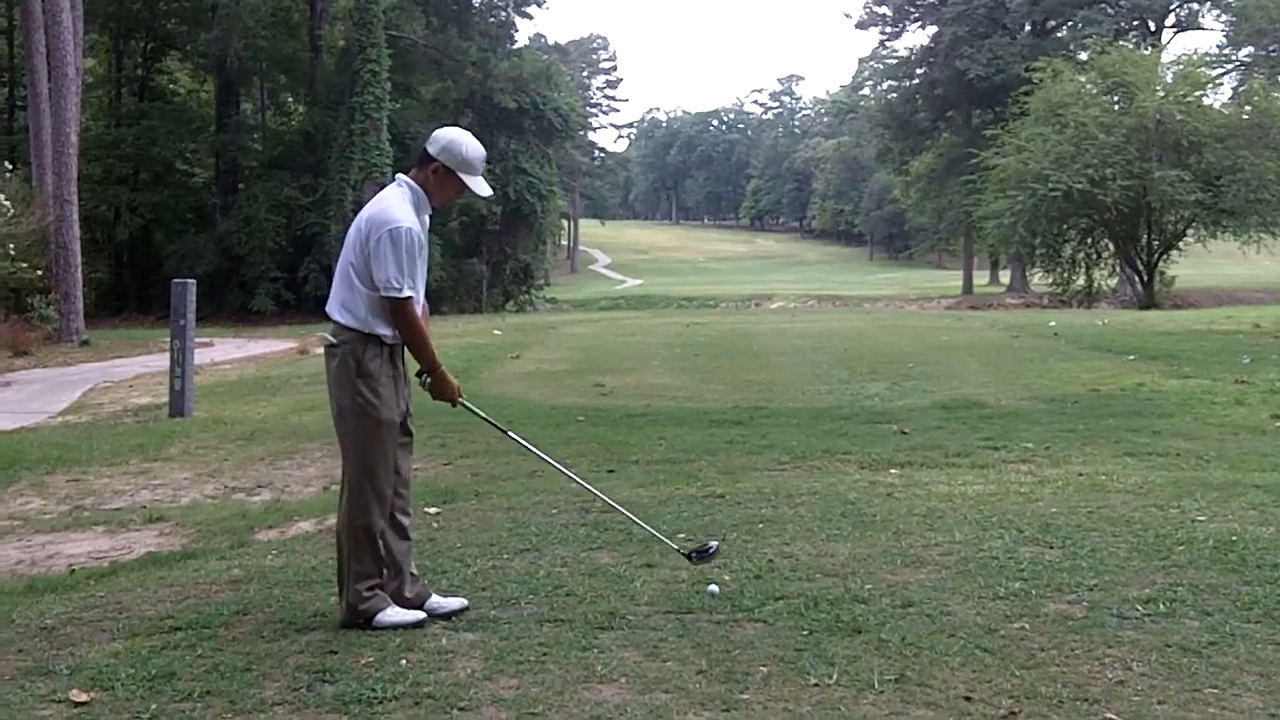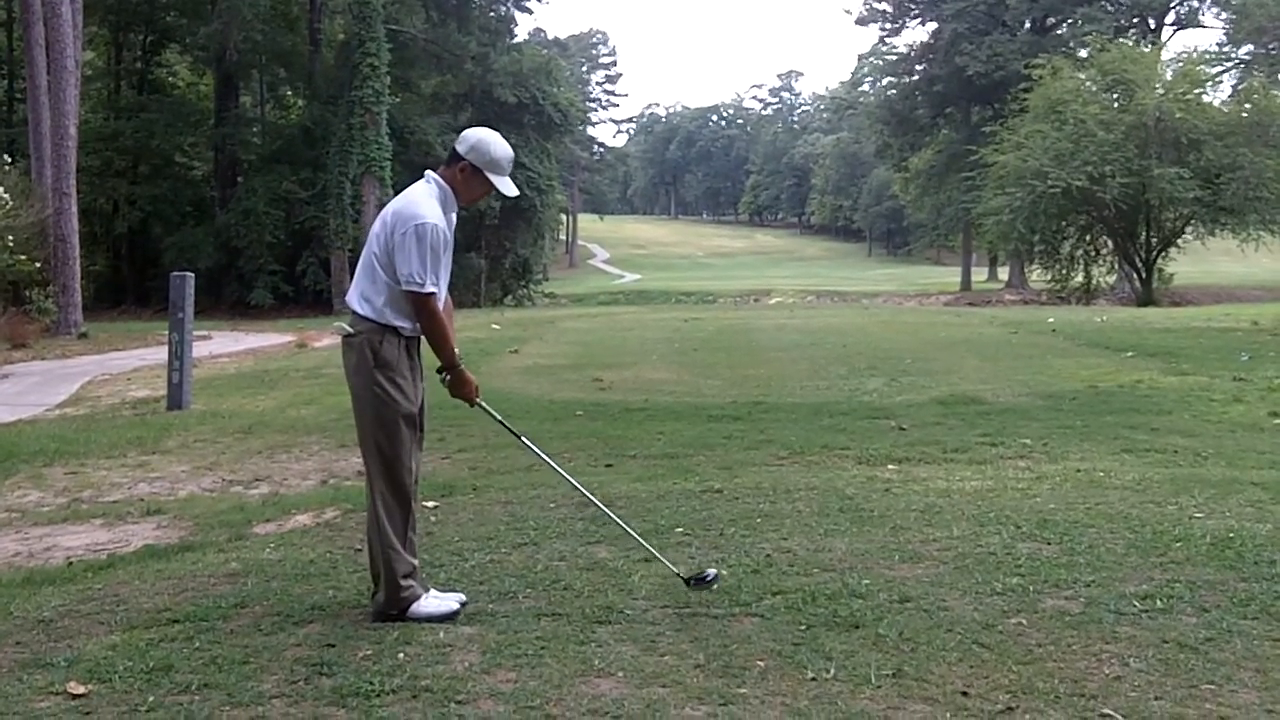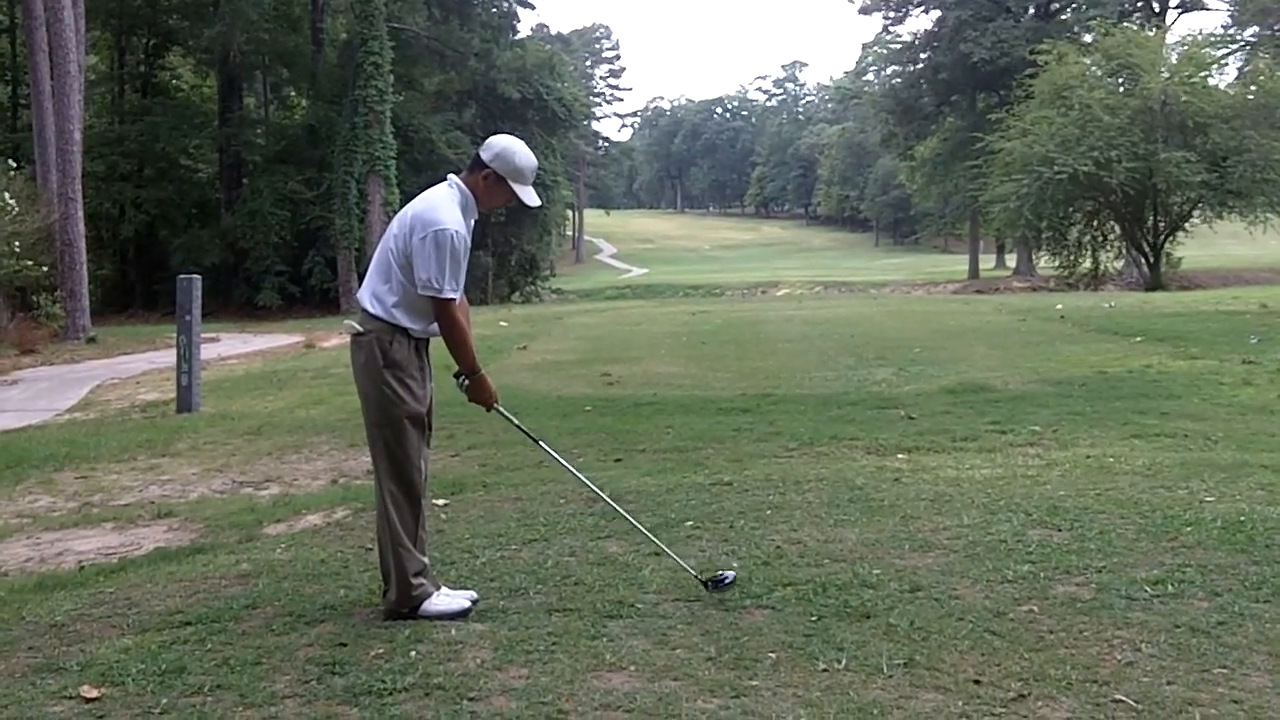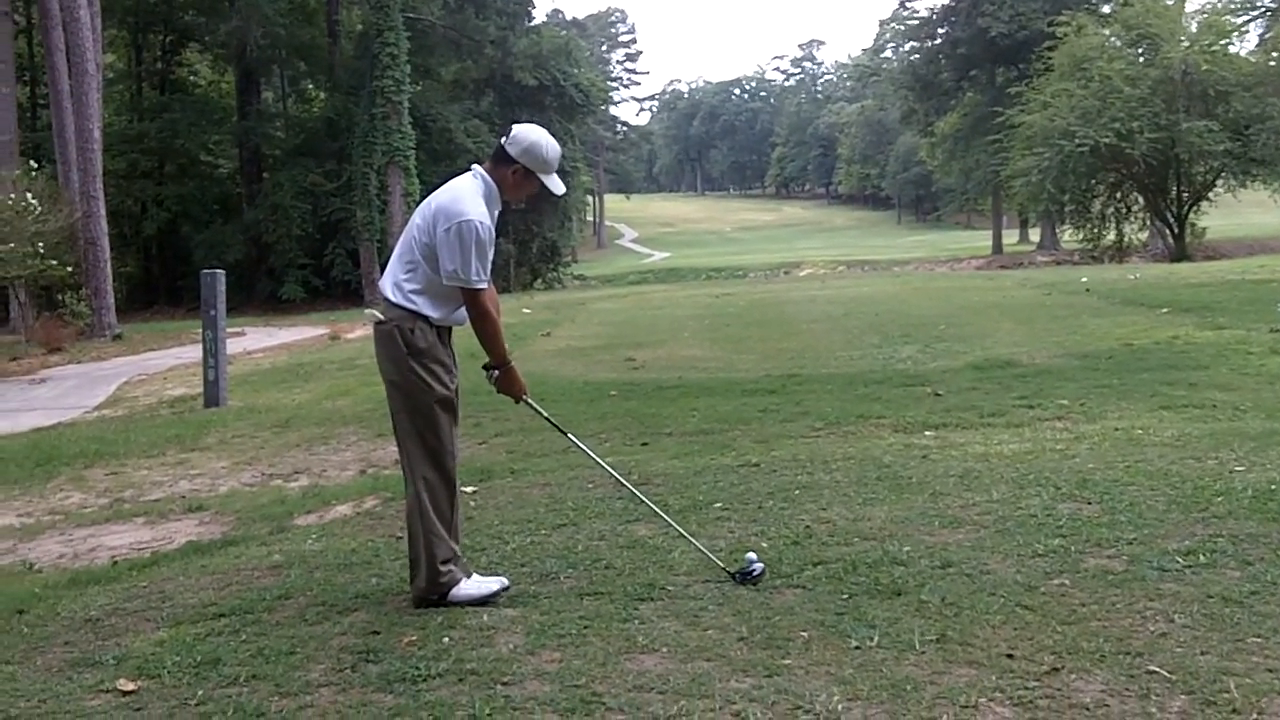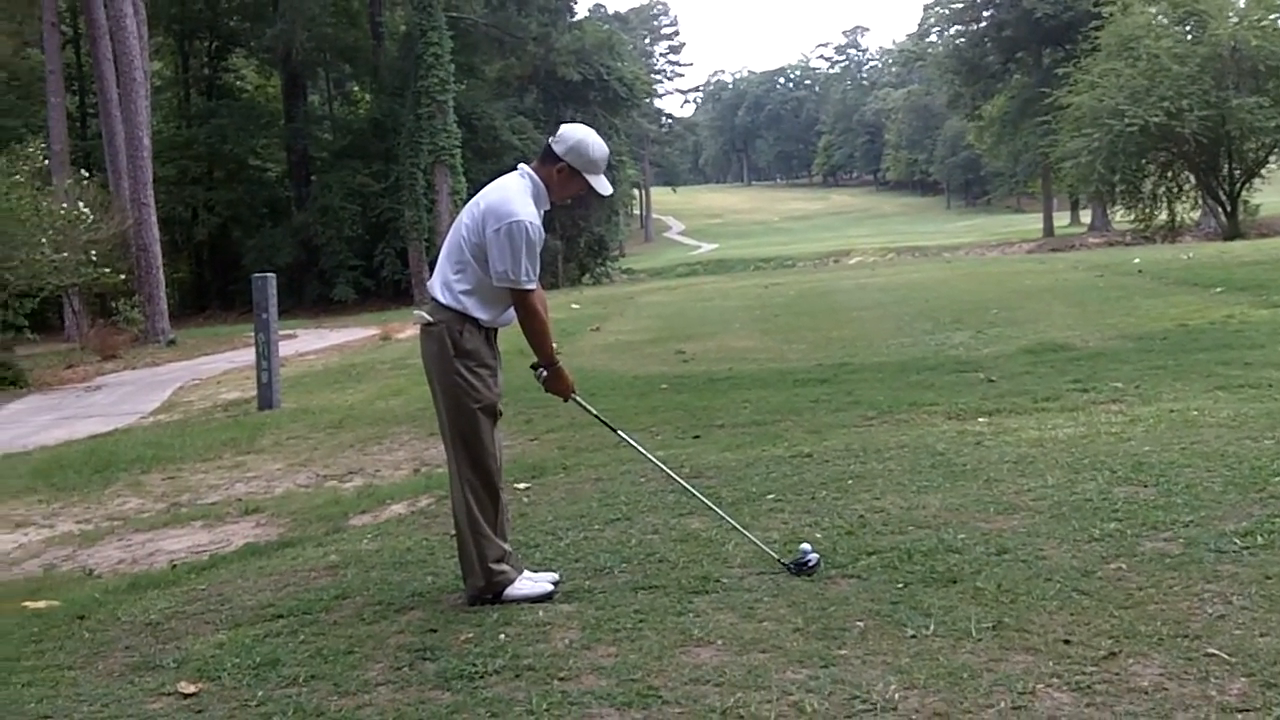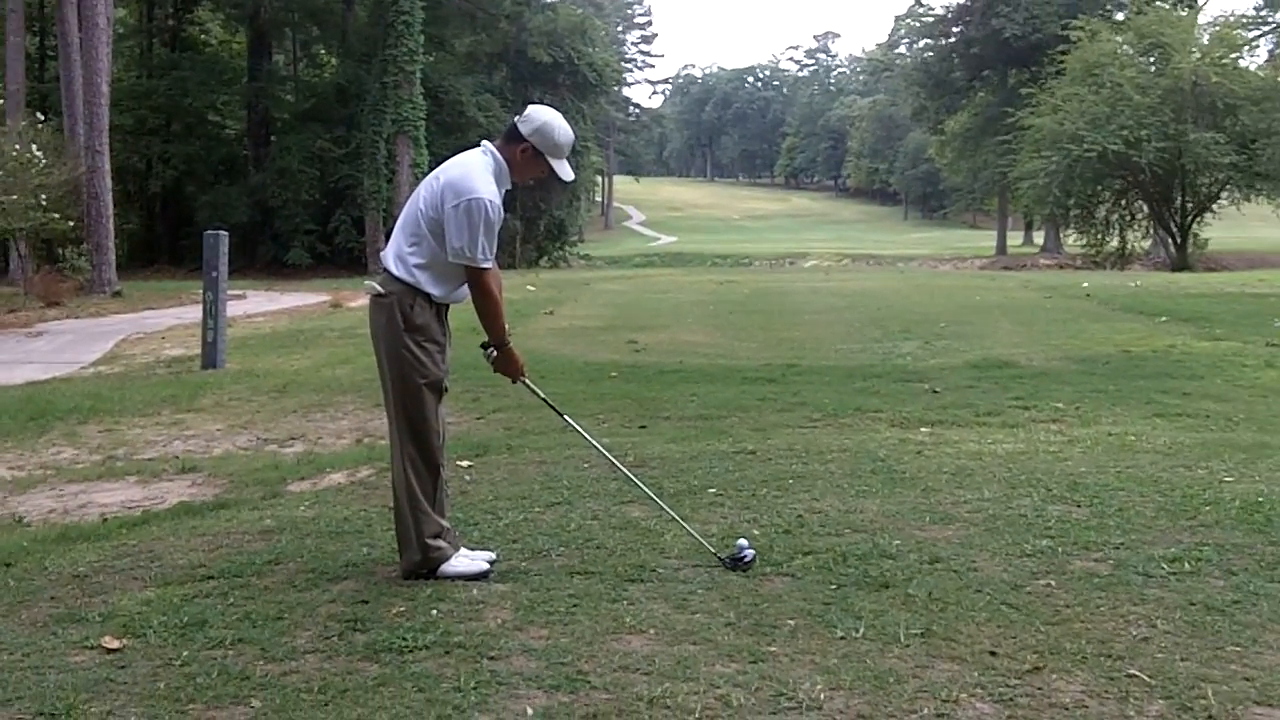
dt=0.7s
person 1, frame 1
left shoulder: (408, 208)
right shoulder: (398, 221)
left elbow: (414, 300)
right elbow: (400, 310)
left wrist: (431, 364)
right wrist: (437, 372)
left hip: (382, 354)
right hip: (364, 355)
left knee: (394, 481)
right knee: (370, 481)
left ankle: (402, 589)
right ankle: (363, 600)
person 1, frame 2
left shoulder: (436, 206)
right shoulder: (423, 217)
left elbow: (439, 294)
right elbow: (424, 306)
left wrist: (452, 358)
right wrist: (455, 370)
left hip: (396, 344)
right hip: (380, 346)
left knee: (402, 472)
right knee: (392, 474)
left ankle: (405, 582)
right ankle: (396, 594)
person 1, frame 3
left shoulder: (452, 205)
right shoulder: (444, 223)
left elbow: (456, 298)
right elbow: (445, 312)
left wrist: (470, 366)
right wrist: (475, 375)
left hip: (404, 341)
right hip: (388, 344)
left knee: (411, 470)
right knee: (402, 472)
left ankle: (416, 581)
right ankle: (407, 593)
person 1, frame 4
left shoulder: (474, 194)
right shoulder: (469, 215)
left elbow: (484, 286)
right elbow: (476, 301)
left wrist: (500, 354)
right wrist: (504, 366)
left hip: (425, 330)
right hip: (411, 332)
left knee: (439, 453)
right knee: (431, 457)
left ankle: (447, 567)
right ankle: (436, 579)
person 1, frame 5
left shoulder: (517, 190)
right shoulder: (518, 214)
left elbow: (530, 289)
right elbow: (526, 303)
left wrist: (548, 354)
right wrist: (553, 366)
left hip: (469, 330)
right hip: (458, 334)
left knee: (484, 456)
right knee: (476, 459)
left ankle: (499, 565)
right ankle: (489, 578)
person 1, frame 6
left shoulder: (479, 166)
right shoulder: (478, 192)
left elbow: (486, 267)
right elbow: (480, 280)
left wrist: (499, 335)
right wrist: (504, 347)
left hip: (420, 304)
right hip: (407, 307)
left knee: (426, 433)
right knee: (418, 435)
left ankle: (436, 541)
right ankle: (425, 553)
